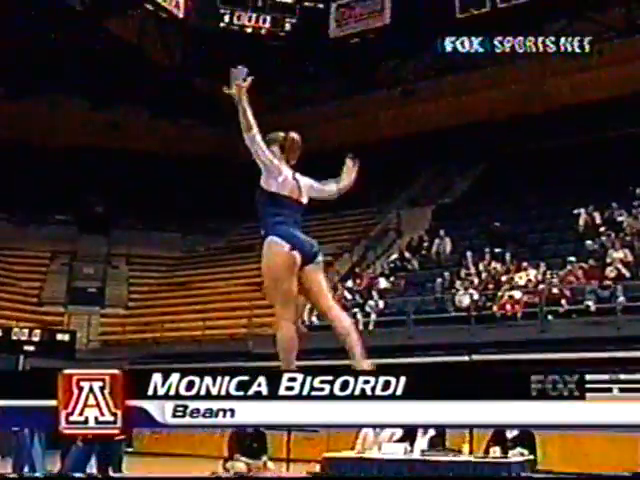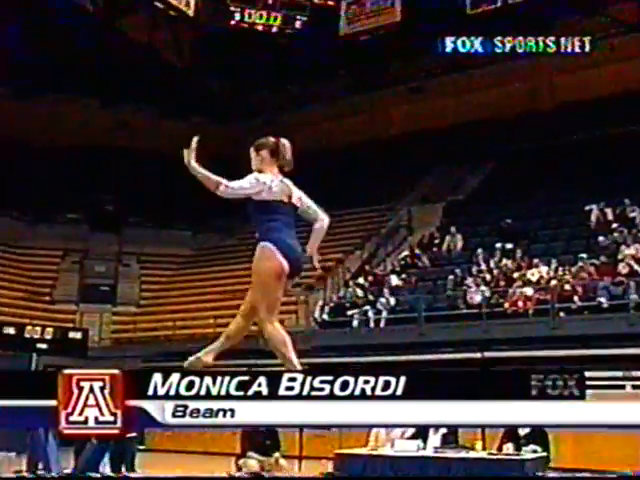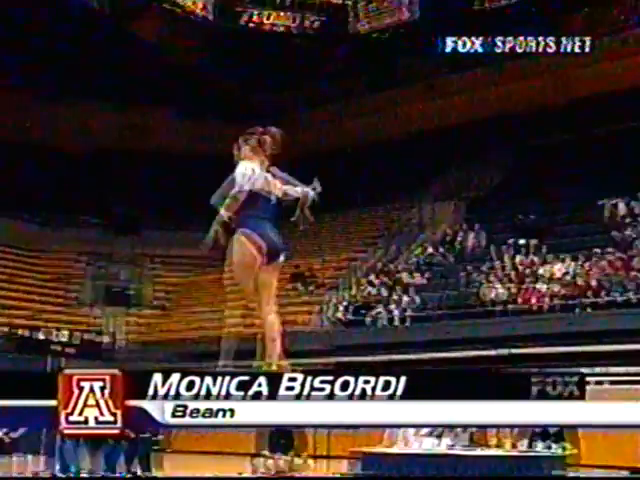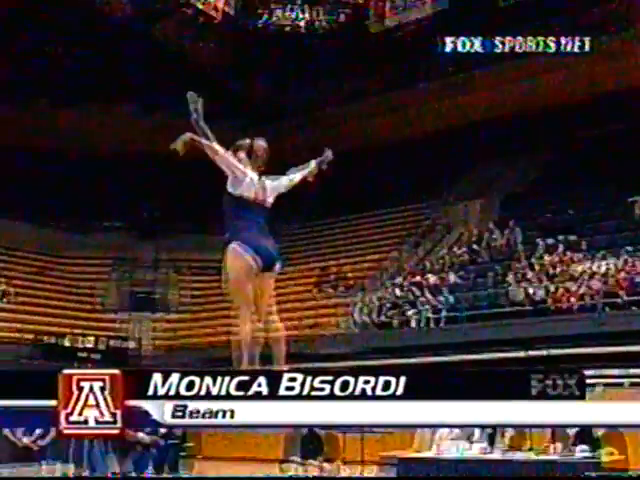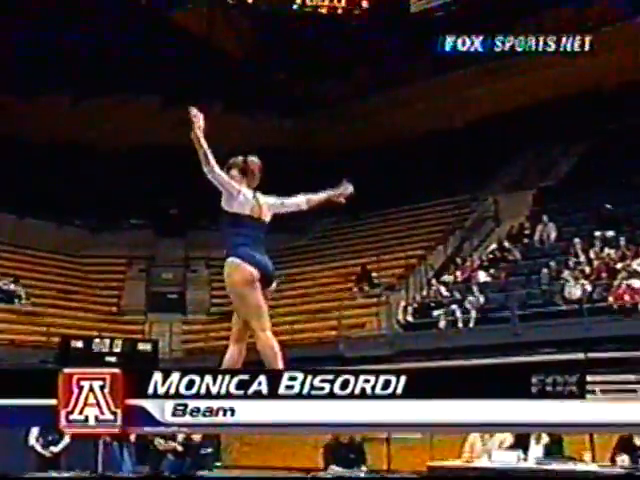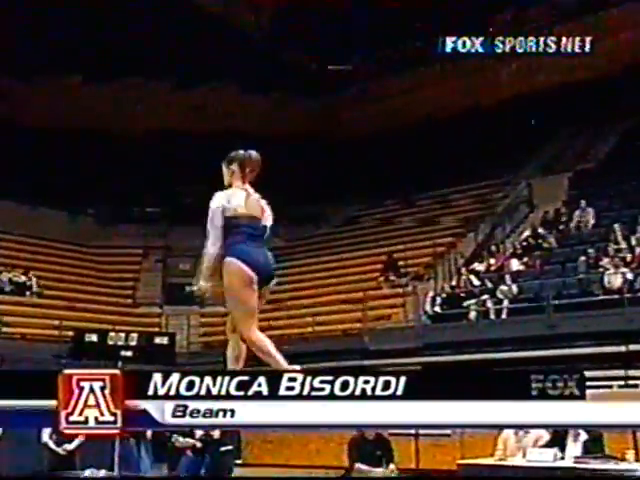
dt=0.4s
person 1, frame 1
left shoulder: (275, 172)
right shoulder: (304, 183)
left elbow: (252, 136)
right elbow: (332, 189)
left wrist: (241, 96)
right wrist: (346, 180)
left hip: (281, 246)
right hip: (308, 247)
left knee: (285, 317)
right knee: (329, 308)
right ankle: (359, 360)
person 1, frame 2
left shoulder: (260, 181)
right shoulder: (292, 188)
left elbow: (228, 189)
right elbow: (321, 218)
left wrist: (194, 167)
right wrist: (312, 249)
left hip: (272, 250)
right hip: (293, 253)
left knee: (268, 320)
right knee: (247, 312)
left ankle: (297, 373)
right ankle: (209, 354)
person 1, frame 3
left shoulder: (246, 168)
right shoulder: (274, 177)
left elbow: (240, 191)
right elbow: (304, 191)
left wrist: (220, 219)
right wrist: (308, 192)
left hip: (250, 237)
right hip: (274, 243)
right knee: (268, 308)
right ankle: (271, 364)
person 1, frame 4
left shoulder: (240, 175)
right shoulder: (268, 185)
left elbow: (218, 152)
right elbow: (293, 177)
left wrist: (193, 138)
right wrist: (315, 165)
left hip: (243, 249)
right hip: (268, 251)
left knee: (245, 316)
right knee: (269, 315)
right ankle: (281, 370)
person 1, frame 5
left shoulder: (233, 194)
right shoulder: (265, 202)
left elbow: (210, 168)
right elbow: (301, 201)
left wrist: (197, 136)
right wrist: (334, 194)
left hip: (240, 266)
right hip: (264, 268)
left knee: (261, 329)
right knee: (239, 336)
person 1, frame 6
left shoulder: (222, 198)
right shoulder: (264, 205)
left elbow: (214, 240)
left wrist: (205, 277)
left hip: (240, 264)
right hip: (264, 263)
left knee: (247, 330)
right knee: (235, 327)
left ankle: (285, 369)
